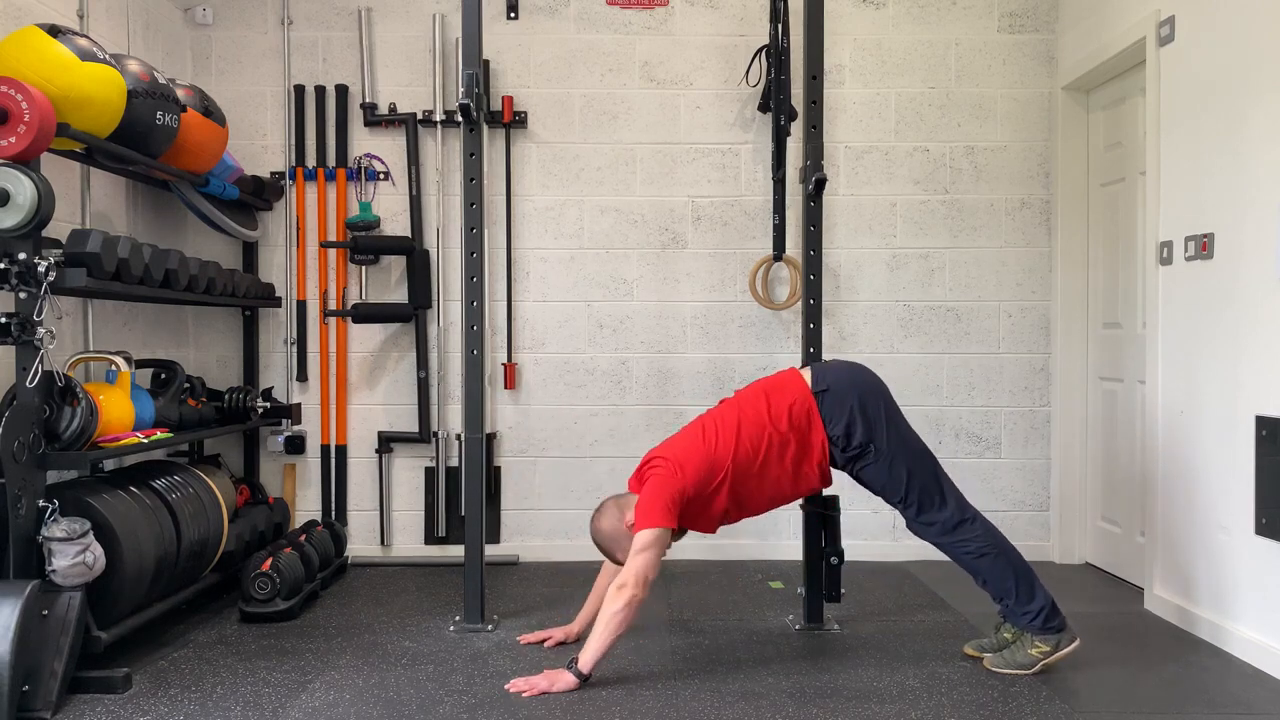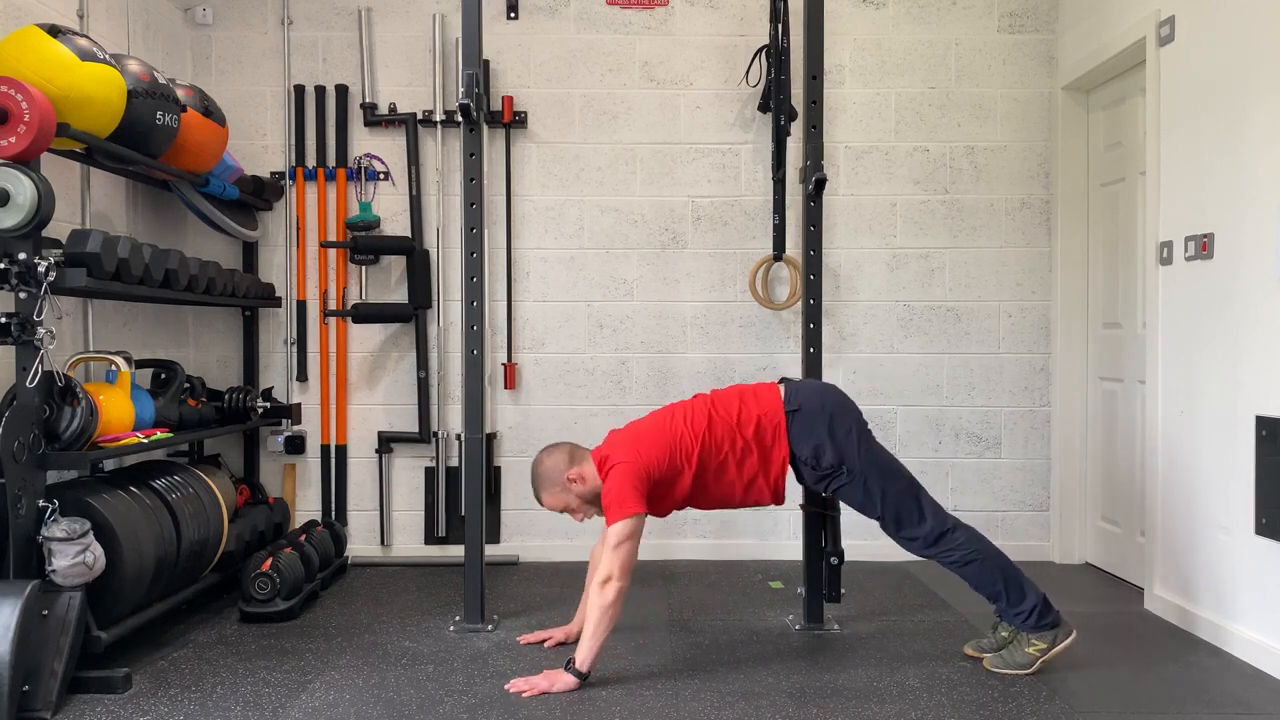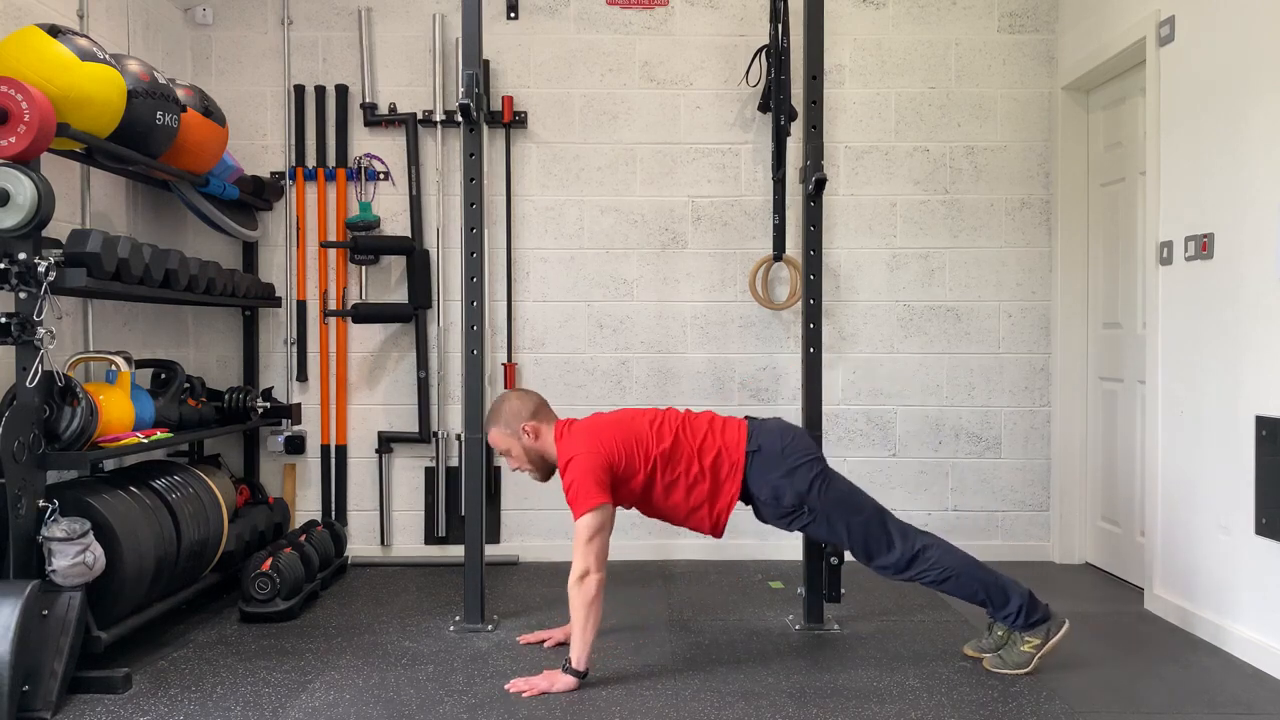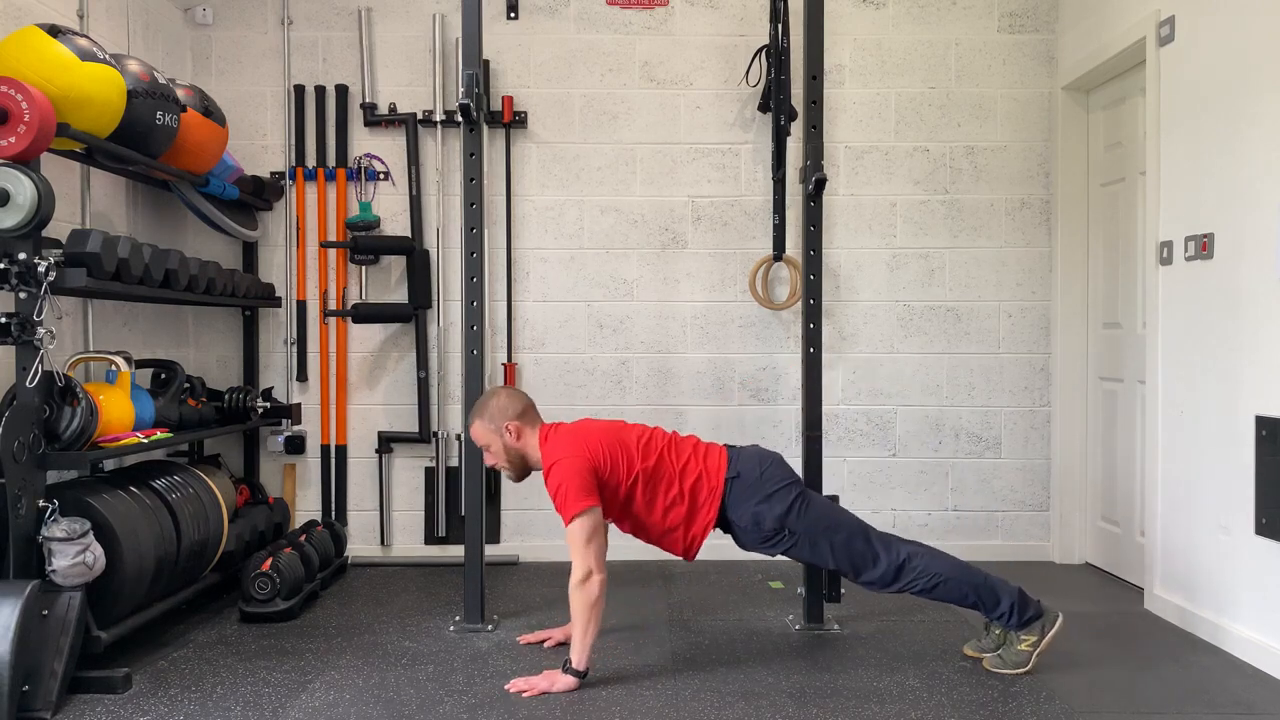
dt=0.3s
person 1, frame 1
left shoulder: (660, 486)
right shoulder: (655, 481)
left elbow: (632, 587)
right elbow: (619, 565)
left wrist: (577, 671)
right wrist: (577, 625)
left hip: (837, 407)
right hip: (827, 406)
left knee: (942, 518)
right knee: (933, 518)
left ankle: (1044, 626)
right ankle: (1020, 619)
person 1, frame 2
left shoulder: (622, 470)
right shoulder: (617, 458)
left elbow: (612, 579)
right elbow: (603, 553)
left wrist: (575, 670)
right wrist: (574, 626)
left hip: (806, 429)
right hip: (798, 422)
left knee: (921, 528)
right knee: (917, 527)
left ankle: (1038, 623)
right ankle: (1015, 619)
person 1, frame 3
left shoulder: (580, 456)
right shoulder: (587, 439)
left elbow: (587, 571)
right elbow: (591, 562)
left wrist: (574, 670)
right wrist: (576, 627)
left hip: (765, 469)
right hip: (754, 459)
left knee: (891, 550)
right knee: (886, 546)
left ankle: (1030, 620)
right ankle: (1010, 618)
person 1, frame 4
left shoulder: (564, 460)
right shoulder: (572, 443)
left elbow: (588, 575)
right elbow: (591, 570)
left wrist: (574, 670)
right wrist: (574, 627)
left hip: (743, 496)
right hip: (737, 485)
left knee: (876, 563)
right knee: (872, 555)
left ankle: (1022, 616)
right ankle: (1007, 615)
